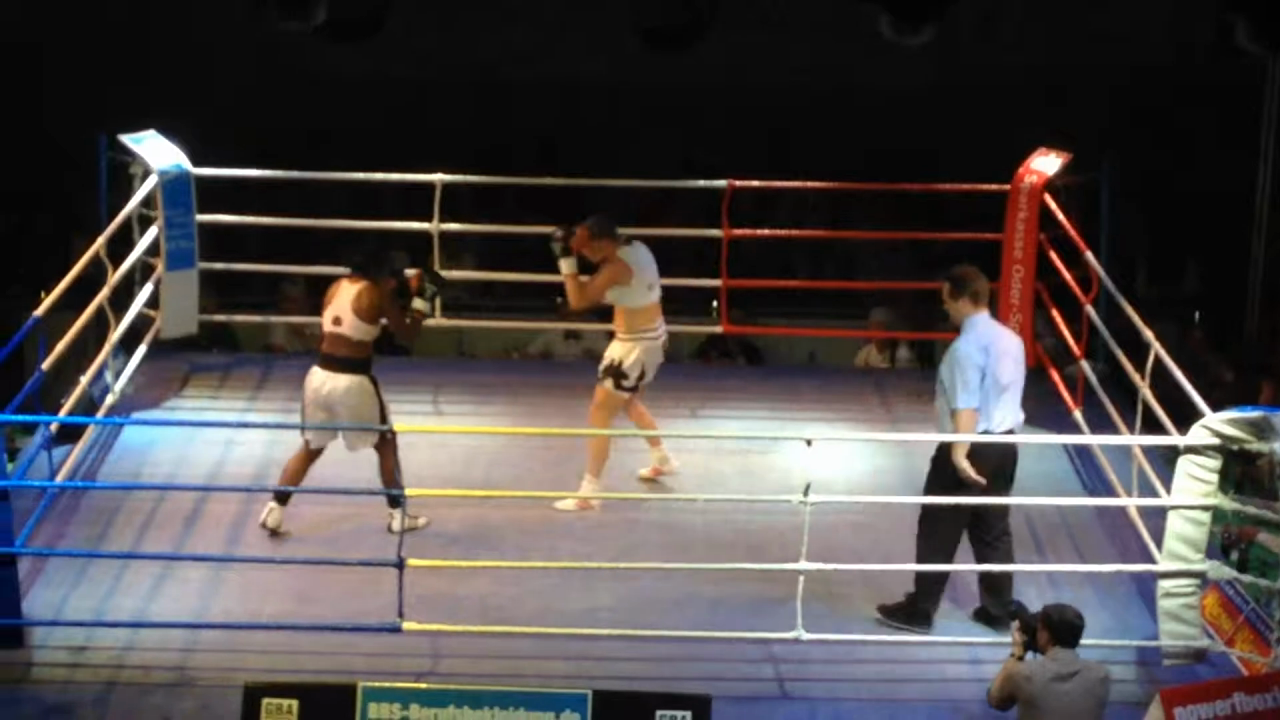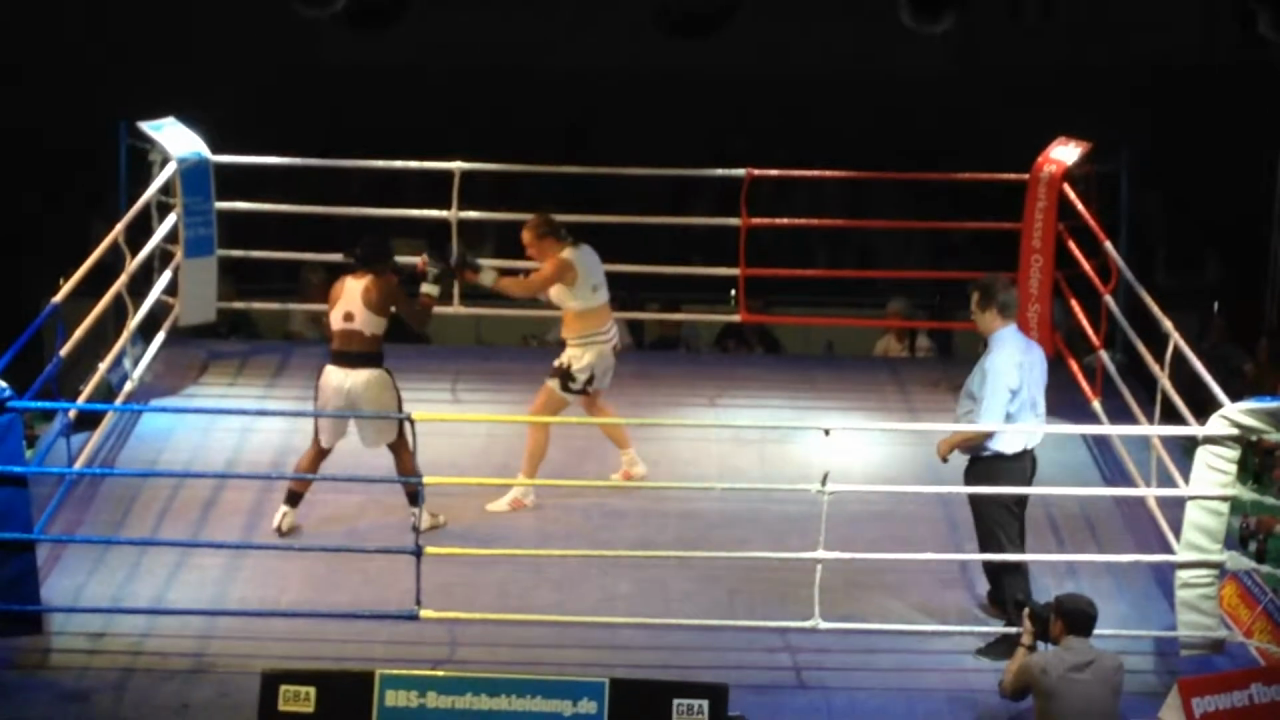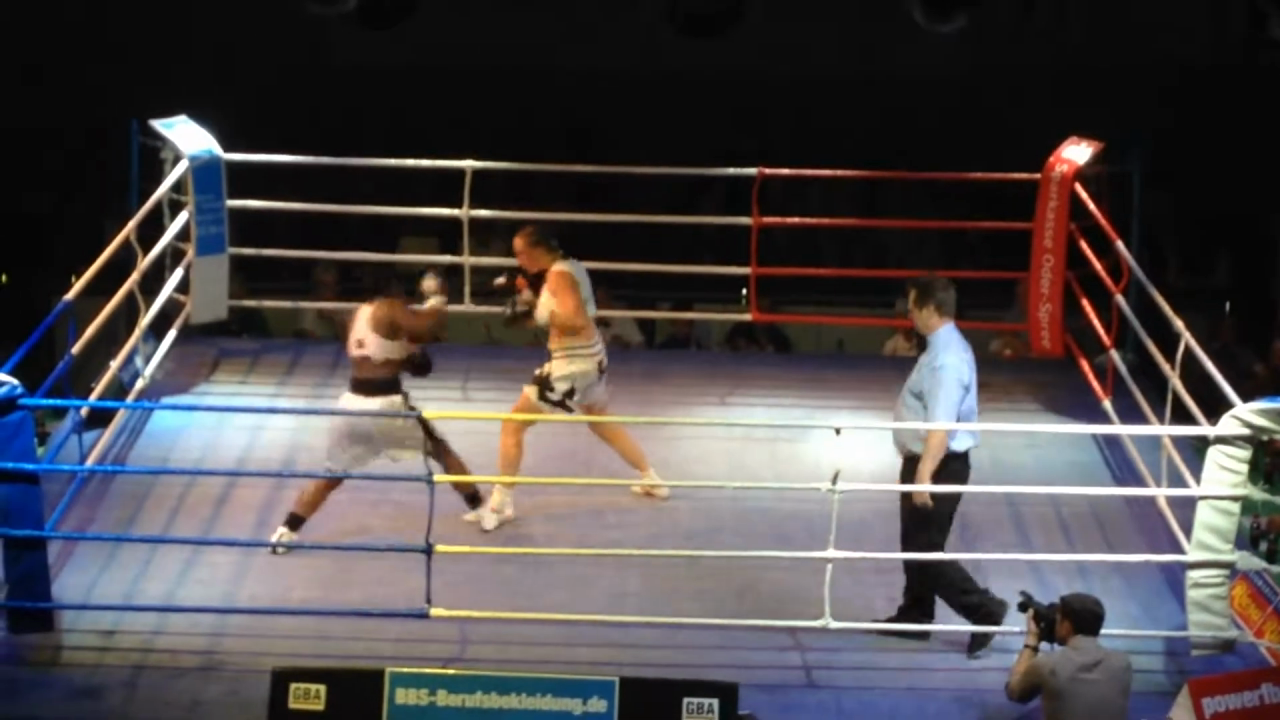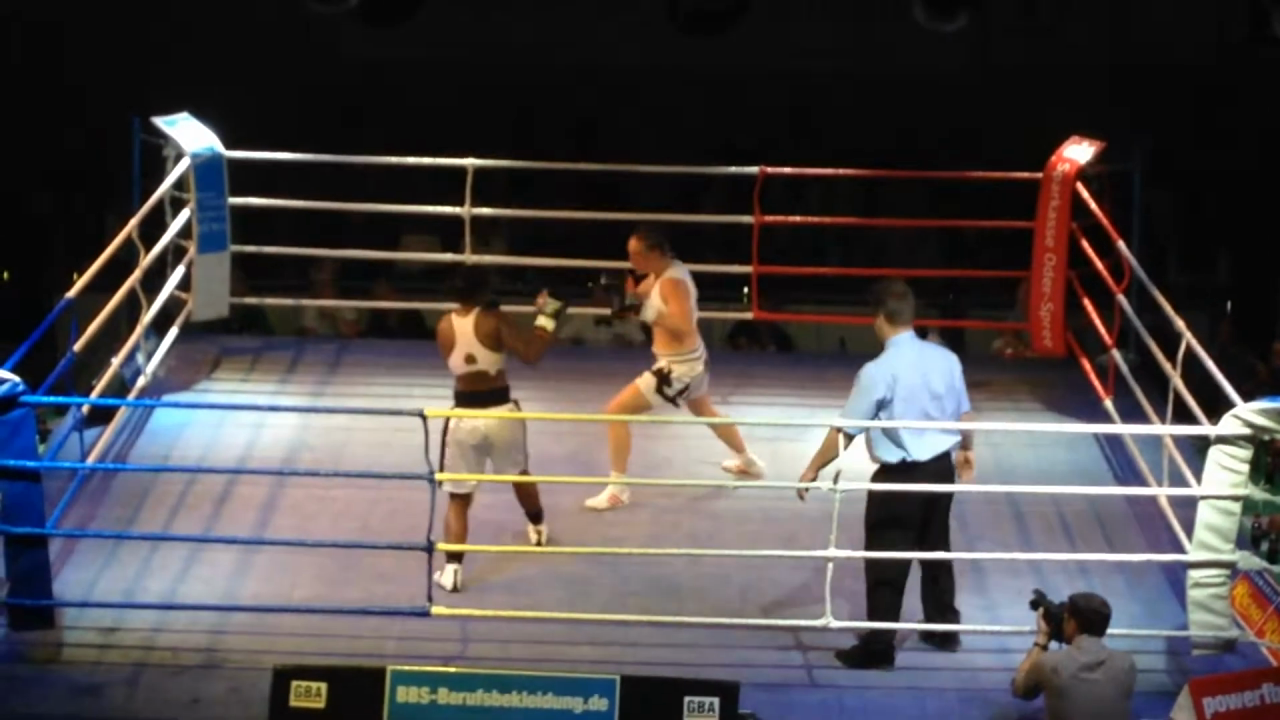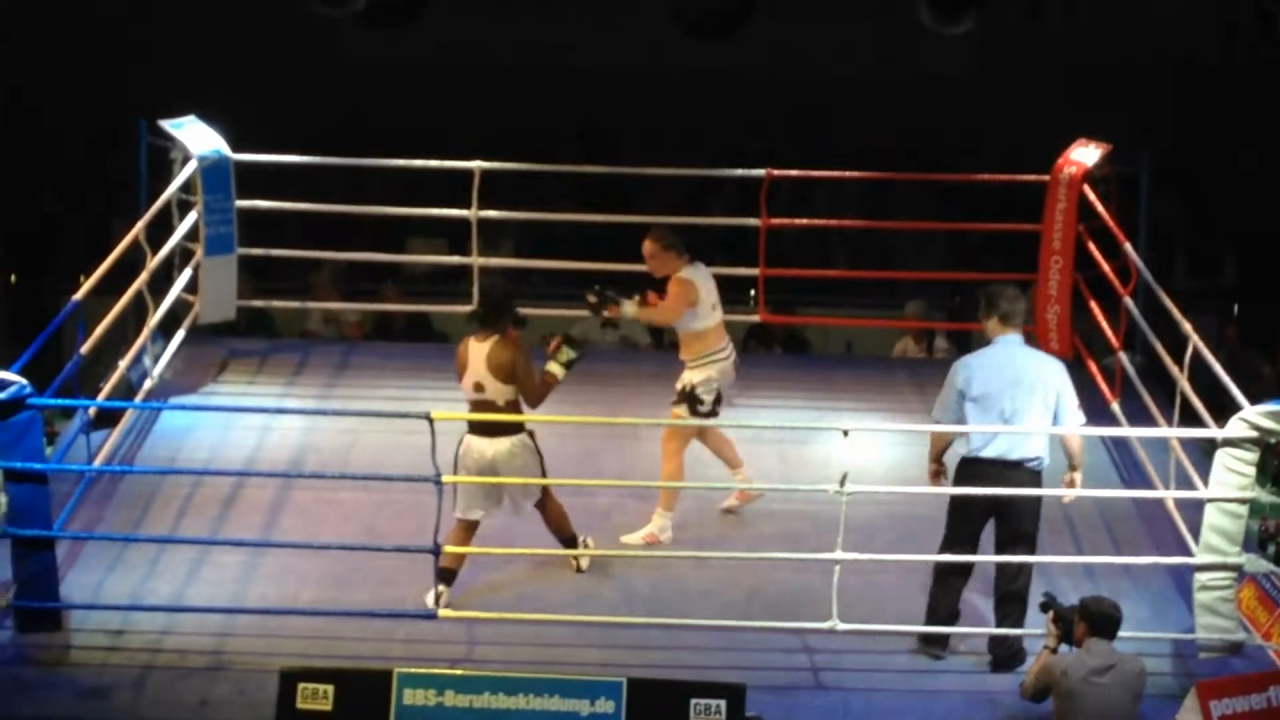
dt=0.7s
person 1, frame 1
left shoulder: (967, 345)
right shoulder: (1011, 339)
left elbow: (966, 409)
left wrist: (959, 455)
left hip: (972, 447)
right hip: (1005, 444)
left knee: (938, 528)
right knee: (994, 530)
left ankle: (920, 608)
right ankle: (998, 608)
person 1, frame 2
left shoulder: (999, 360)
right shoulder: (1032, 350)
left elbow: (985, 425)
left wrist: (950, 442)
left hip: (996, 466)
right hip: (1023, 457)
left knee: (1000, 545)
right knee: (1010, 539)
left ankle: (1020, 631)
right ankle: (1008, 601)
person 1, frame 3
left shoulder: (945, 359)
right shoulder: (944, 347)
left elbow: (939, 428)
left wrist: (922, 476)
right wrist: (917, 466)
left hip: (936, 467)
right hip: (926, 461)
left knee: (922, 548)
right knee: (920, 543)
left ankle: (985, 609)
right ankle: (913, 618)
person 1, frame 4
left shoulder: (878, 371)
right shoulder: (946, 358)
left elbow: (843, 431)
right elbow: (963, 414)
left wrist: (811, 470)
right wrist: (966, 450)
left hip: (899, 477)
right hip: (941, 467)
left knee: (886, 562)
right knee: (936, 550)
left ankle: (879, 646)
right ankle: (945, 628)
person 1, frame 5
left shoulder: (967, 366)
right shoulder: (1050, 367)
left elbow: (945, 425)
right elbow: (1070, 431)
left wrist: (935, 460)
right wrist: (1074, 468)
left hip: (976, 472)
right hip: (1023, 477)
left knee: (956, 553)
right knee: (1015, 562)
left ankle: (937, 635)
right ankle: (1005, 649)
person 2, frame 1
left shoulder: (336, 287)
right shoulder: (378, 294)
right elbow: (408, 334)
right wrist: (422, 297)
left hip: (320, 376)
right hip: (354, 382)
left knee: (310, 448)
right knee: (385, 446)
left ankle: (274, 509)
right ankle: (398, 515)
person 2, frame 2
left shoulder: (338, 286)
right shoulder: (385, 286)
right elbow: (419, 319)
right wrist: (429, 282)
left hip: (334, 374)
right hip: (370, 376)
left knee: (319, 447)
right knee: (399, 444)
left ankle: (287, 513)
right ankle: (419, 514)
person 2, frame 3
left shoulder: (358, 314)
right shoulder: (392, 309)
right elbow: (429, 327)
left wrist: (403, 358)
right wrist: (435, 297)
left hip: (353, 402)
right hip: (387, 404)
left knee: (333, 475)
right knee: (442, 453)
left ankle: (285, 533)
right ankle: (480, 512)
person 2, frame 4
left shoulder: (444, 326)
right shoulder: (495, 320)
right elbow: (530, 356)
right wrist: (547, 319)
left hip: (464, 417)
right hip: (501, 411)
left knee: (459, 498)
right knee: (518, 472)
left ankle: (451, 570)
right ankle: (538, 530)
person 2, frame 5
left shoulder: (463, 349)
right shoulder: (512, 350)
right elbow: (532, 399)
right wrist: (558, 365)
left hip: (474, 444)
right hip: (513, 443)
left knee: (465, 523)
right knee: (544, 499)
left ankle: (440, 590)
right ankle: (577, 554)
person 3, frame 1
left shoulder: (618, 264)
right shoulder: (635, 249)
left elbow: (577, 302)
left wrist: (566, 259)
left hip: (635, 345)
right hip: (650, 338)
left knee: (599, 415)
right knee: (628, 401)
left ankle: (589, 492)
right ankle: (662, 459)
person 3, frame 2
left shoulder: (562, 263)
right shoulder: (584, 252)
left elbow: (524, 289)
left wrist: (479, 274)
right wrist: (542, 288)
left hip: (585, 350)
right hip: (605, 341)
left knee: (538, 416)
right knee: (593, 404)
left ankle: (523, 492)
right ankle: (632, 463)
person 3, frame 3
left shoulder: (559, 275)
right shoulder: (565, 270)
left elbow: (578, 320)
left wrist: (535, 316)
right wrist: (524, 296)
left hip: (572, 365)
right hip: (592, 358)
left knee: (512, 426)
right knee: (603, 425)
left ankle: (501, 505)
right ankle: (653, 481)
person 3, frame 4
left shoulder: (673, 281)
right shoulder: (660, 272)
left elbow: (683, 325)
right elbow: (639, 296)
left wrist: (645, 312)
right wrist: (625, 295)
left hip: (678, 366)
right hip: (692, 359)
left knee: (616, 413)
right knee: (704, 411)
left ankle: (618, 489)
right ankle: (747, 462)
person 3, frame 5
left shoulder: (684, 282)
right shoulder: (693, 270)
left elbow: (664, 317)
right elbow: (664, 314)
left wrist: (617, 306)
right wrist: (647, 305)
left hip: (706, 370)
right hip: (719, 359)
left knee: (672, 445)
right knee: (705, 430)
left ankle: (661, 527)
right ankle: (746, 485)
